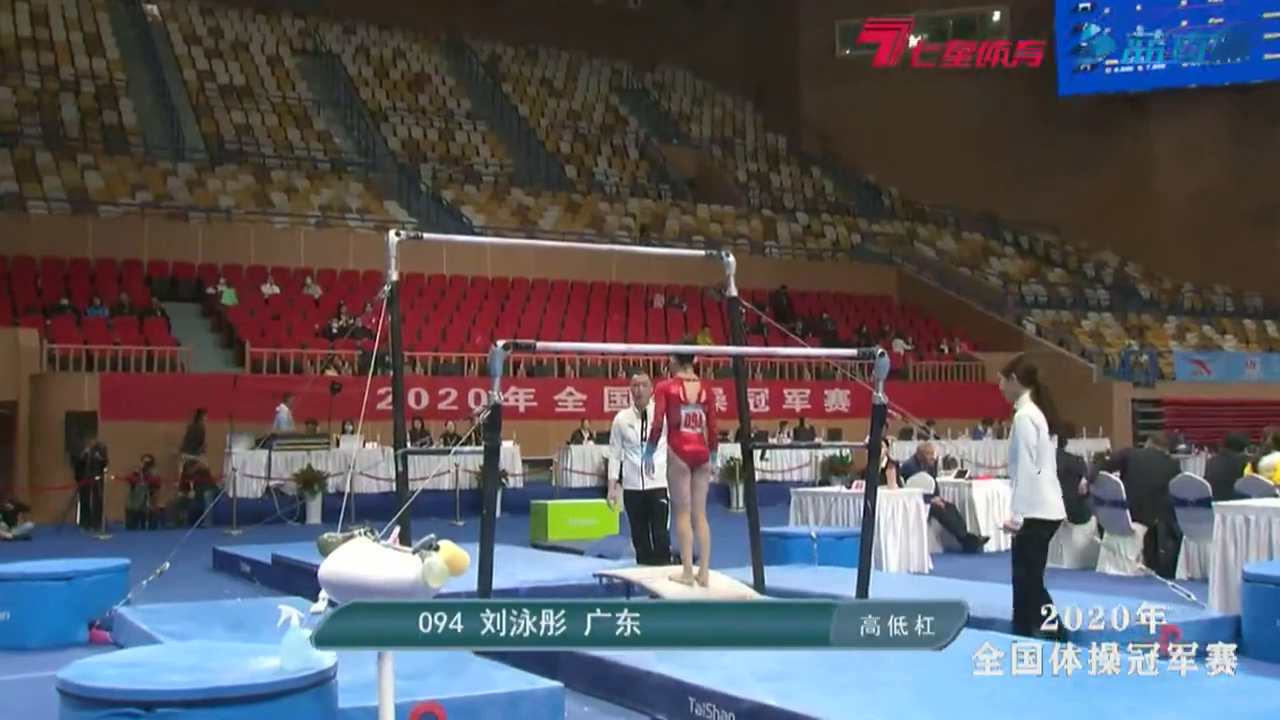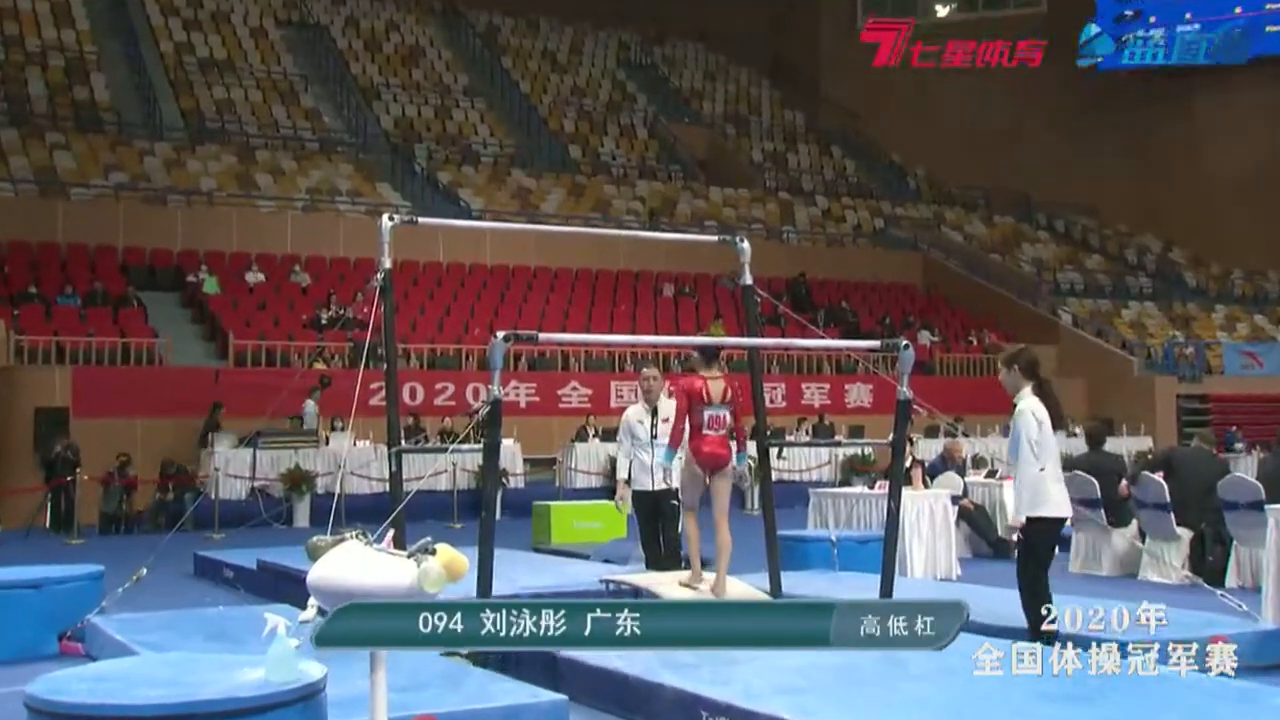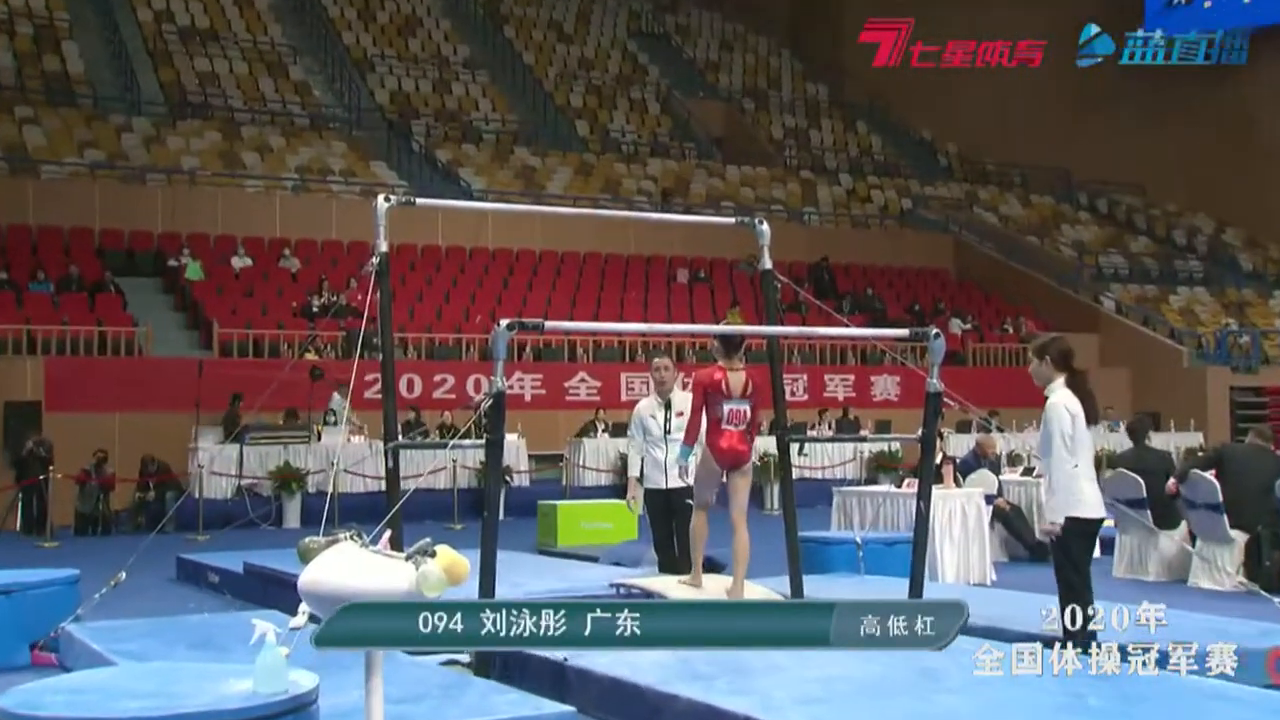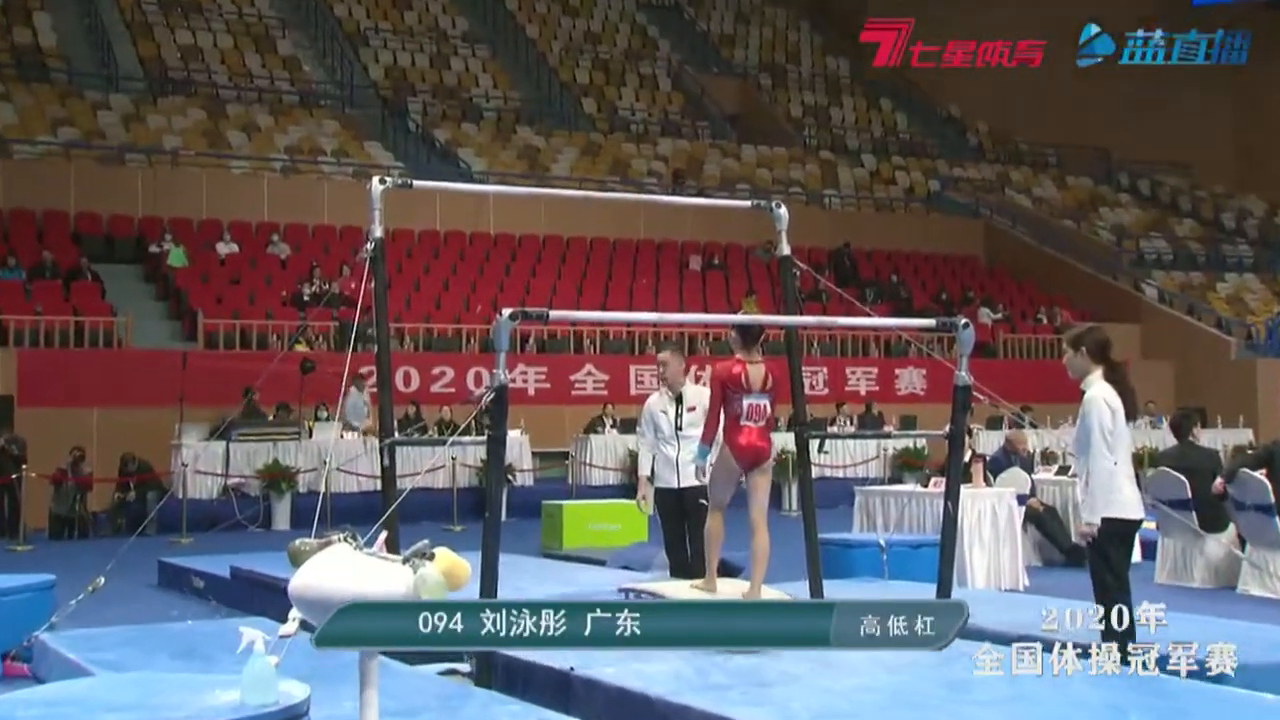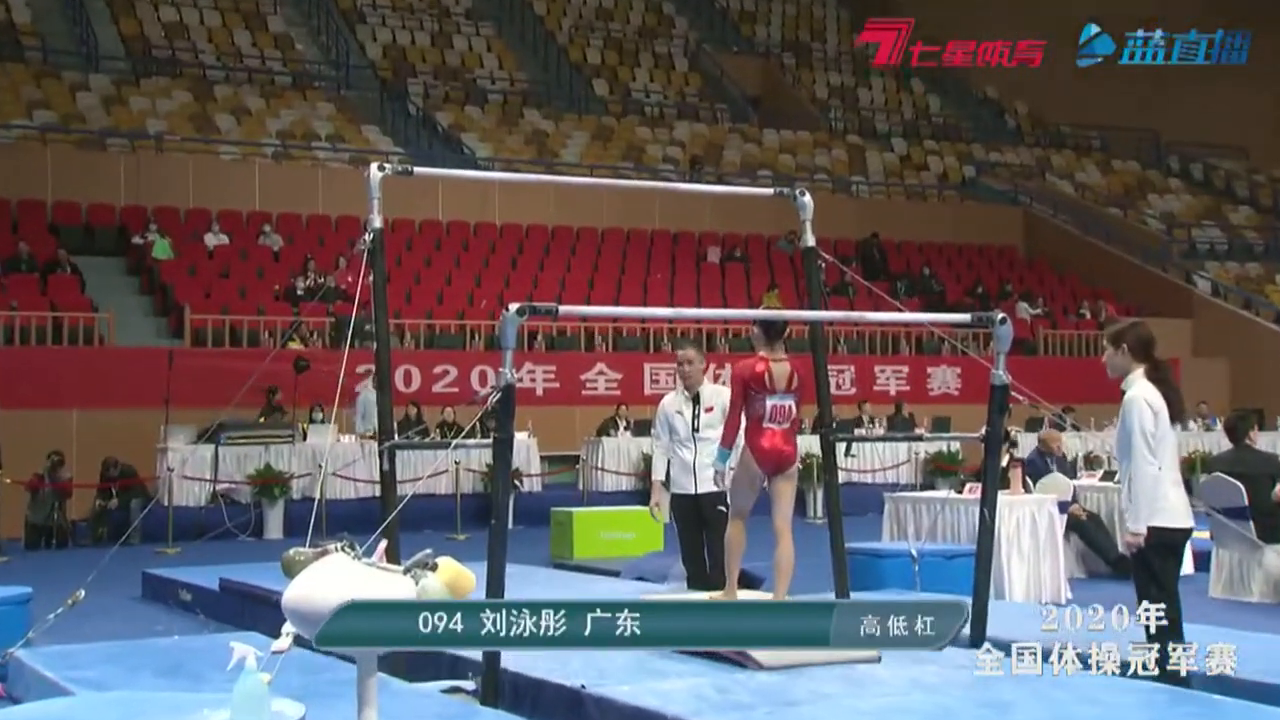
dt=0.5s
person 1, frame 1
left shoulder: (1024, 416)
right shoulder: (1038, 412)
left elbow: (1026, 470)
left wrist: (1016, 515)
left hip: (1034, 510)
right hip: (1045, 508)
left knee: (1029, 580)
right knee: (1026, 576)
person 1, frame 2
left shoulder: (1025, 409)
right shoulder: (1040, 405)
left elbow: (1028, 465)
left wrist: (1020, 513)
left hip: (1039, 508)
right hip: (1051, 505)
left knee: (1032, 582)
right knee: (1035, 580)
person 1, frame 3
left shoulder: (1057, 403)
right shoulder: (1073, 398)
left elbow: (1061, 464)
left wrist: (1054, 515)
left hip: (1072, 509)
right hip: (1086, 506)
left knee: (1073, 589)
right knee: (1076, 587)
right ankle: (1083, 653)
person 1, frame 4
left shoulder: (1095, 396)
right shoulder: (1110, 391)
left elbow: (1100, 462)
left wrist: (1090, 516)
left hip: (1109, 510)
right hip: (1123, 507)
left knee: (1111, 596)
right knee: (1115, 594)
right ankle: (1123, 663)
person 1, frame 5
left shoulder: (1137, 397)
right shoulder: (1154, 392)
left elbow: (1143, 466)
left wrist: (1135, 525)
left hip: (1156, 518)
right hip: (1171, 515)
left knee: (1159, 611)
right knee: (1162, 609)
left ankle: (1170, 688)
right ankle: (1172, 685)
person 2, frame 1
left shoulder: (665, 388)
right shoulder: (705, 390)
left elbow: (658, 424)
right elbow: (712, 427)
left wrist: (649, 454)
right wrist: (713, 457)
left hip: (679, 451)
right hip: (701, 452)
left knee: (683, 513)
right knee: (700, 514)
person 2, frame 2
left shoulder: (687, 385)
right shoulder: (730, 387)
left elbow: (679, 424)
right elbow: (739, 427)
left wrist: (668, 459)
right wrist: (742, 459)
left hip: (698, 454)
right hip: (723, 455)
left knee: (689, 512)
right knee: (721, 520)
left ankle: (696, 572)
right ankle: (720, 582)
person 2, frame 3
left shoulder: (705, 378)
right shoulder: (751, 380)
left elbow: (695, 420)
right elbow: (753, 423)
left wrist: (684, 455)
left hip: (716, 449)
right hip: (742, 452)
left knee: (700, 509)
right knee: (739, 520)
left ankle: (696, 575)
right ankle: (738, 586)
person 2, frame 4
left shoulder: (723, 371)
right shoulder: (771, 374)
left elbow: (714, 416)
right elbow: (770, 417)
left wrist: (702, 453)
left hip: (735, 446)
right hip: (763, 448)
left knee: (716, 509)
right knee: (759, 521)
left ankle: (710, 579)
right ankle: (755, 590)
person 2, frame 5
left shoulder: (745, 369)
right shoulder: (796, 372)
left elbow: (734, 417)
right elbow: (795, 418)
left wrist: (721, 458)
left hip: (757, 449)
right hip: (787, 451)
left knee: (737, 517)
right knee: (783, 528)
left ankle: (731, 590)
right ankle: (779, 600)
person 3, frame 1
right shoulder: (621, 418)
right elbow: (615, 453)
right wrist: (612, 485)
left hip: (658, 483)
right hip: (632, 485)
left knee: (660, 534)
right knee: (639, 535)
person 3, frame 2
left shoulder: (676, 409)
right shoulder: (630, 414)
right elbow: (623, 451)
right wrist: (620, 485)
left hip: (669, 483)
right hip: (641, 486)
left knee: (671, 537)
right knee: (648, 538)
person 3, frame 3
left shoulder: (690, 402)
right shoulder: (642, 408)
right elbow: (635, 447)
right wrist: (632, 484)
left hip: (684, 482)
right hip: (654, 484)
left knee: (686, 539)
right knee: (661, 540)
person 3, frame 4
left shoulder: (704, 396)
right shoulder: (653, 403)
right elbow: (646, 444)
right wrist: (642, 483)
left hip: (698, 481)
right hip: (665, 483)
left knee: (700, 542)
right knee: (673, 543)
person 3, frame 5
left shoulder: (723, 396)
right shoulder: (668, 403)
right elbow: (660, 447)
right wrist: (656, 489)
left hip: (716, 487)
right hip: (682, 489)
left knee: (719, 552)
right knee: (691, 553)
